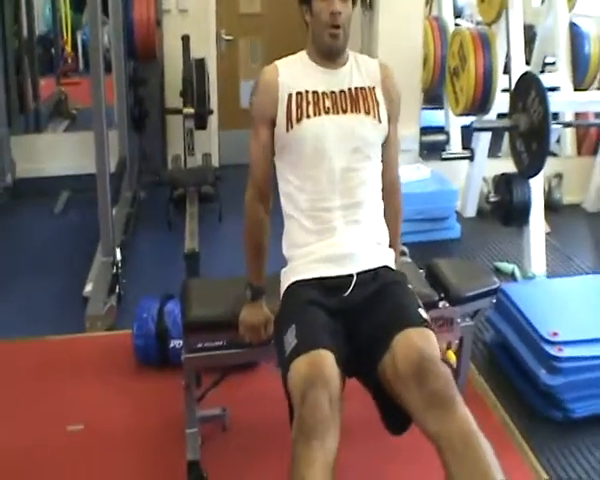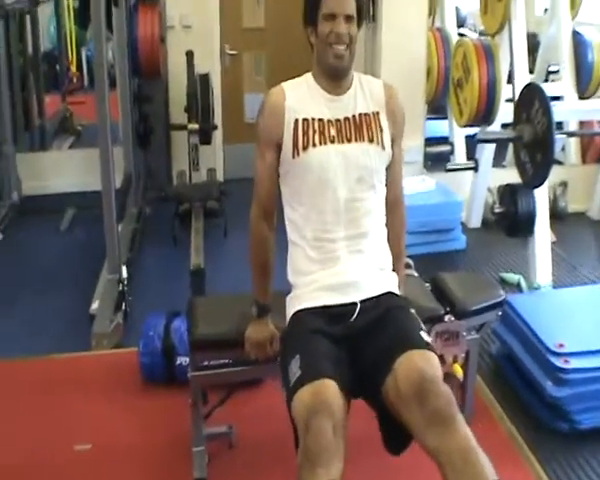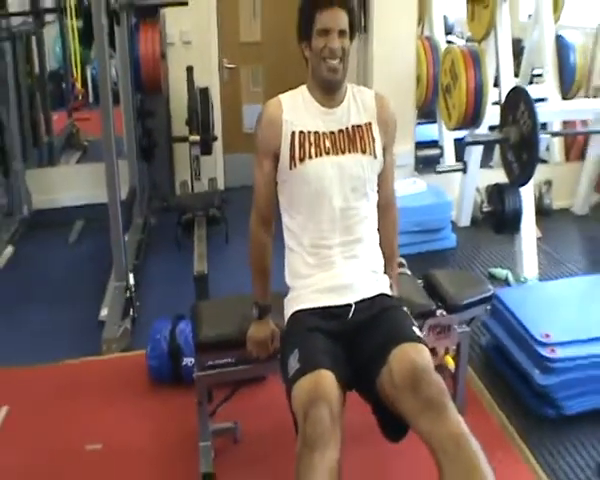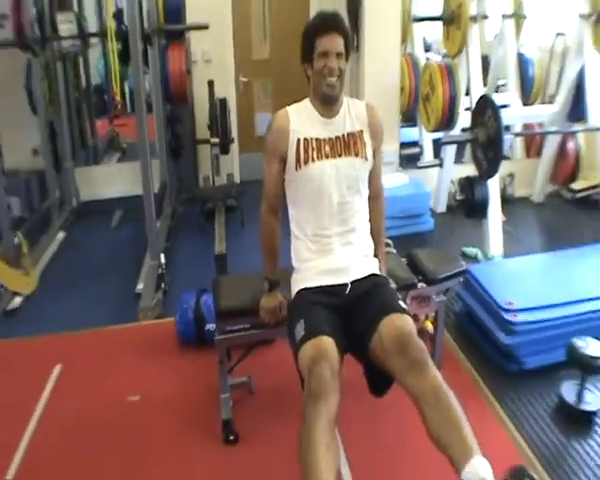
dt=0.2s
person 1, frame 1
left shoulder: (380, 79)
right shoulder: (275, 82)
right elbow: (257, 195)
left wrist: (393, 263)
right wrist: (254, 293)
left hip: (375, 271)
right hip: (309, 277)
left knee: (435, 385)
right knee: (317, 402)
person 1, frame 2
left shoulder: (386, 100)
right shoulder: (281, 105)
right elbow: (263, 215)
left wrist: (397, 284)
right wrist: (260, 312)
left hip: (378, 293)
right hip: (314, 302)
left knee: (436, 403)
right knee: (321, 428)
person 1, frame 3
left shoulder: (378, 110)
right shoulder: (277, 117)
right elbow: (262, 221)
left wrist: (391, 283)
right wrist: (261, 313)
left hip: (372, 295)
right hip: (310, 303)
left knee: (427, 391)
right knee: (320, 417)
person 1, frame 4
left shoulder: (368, 118)
right shoulder: (285, 125)
right elbow: (271, 210)
right wrist: (271, 286)
left hip: (364, 273)
right hip: (313, 282)
left knee: (412, 352)
right knee: (321, 377)
